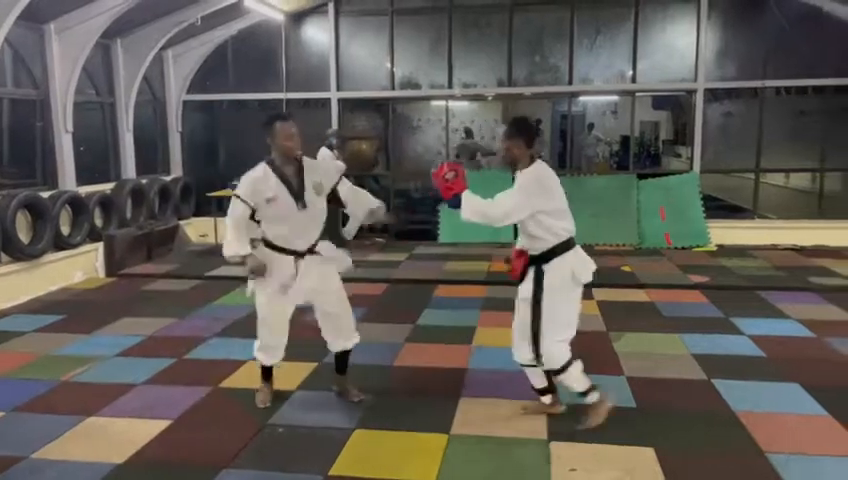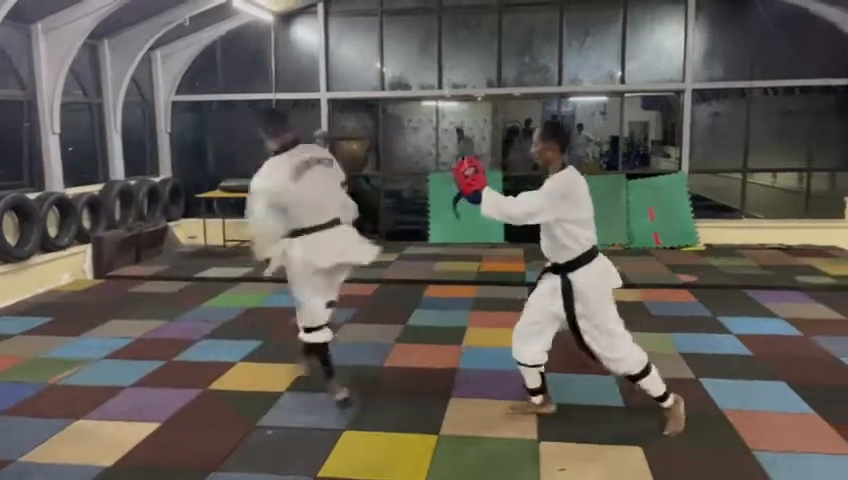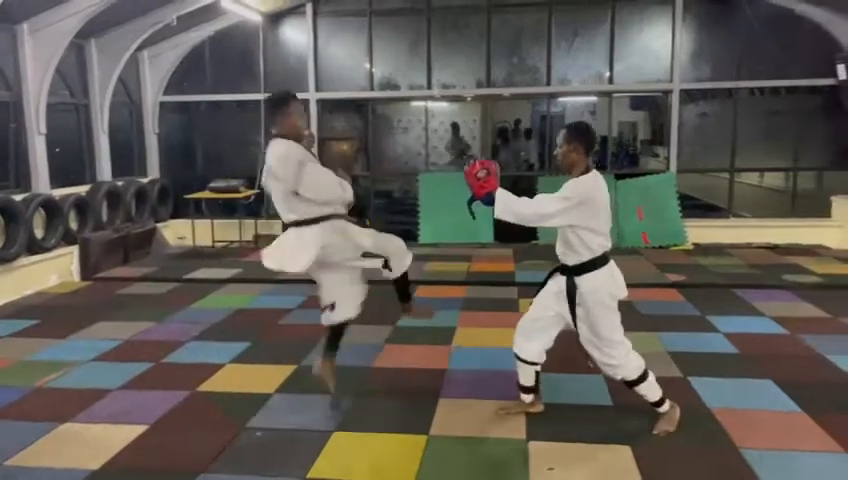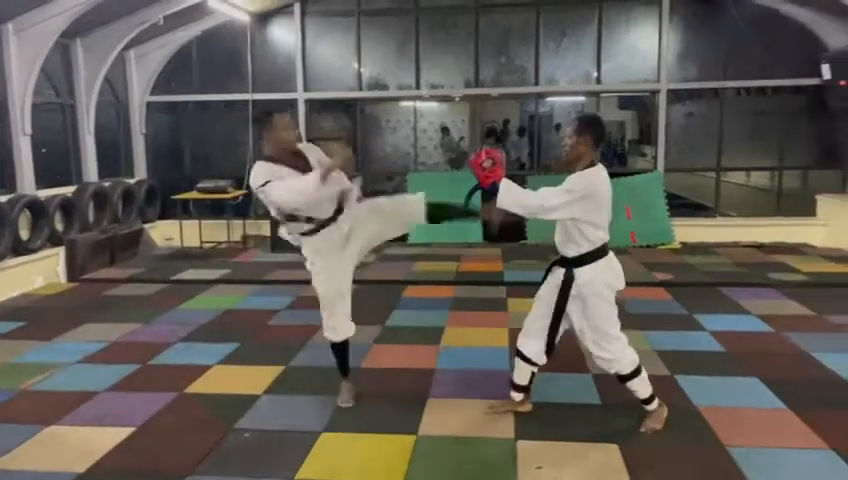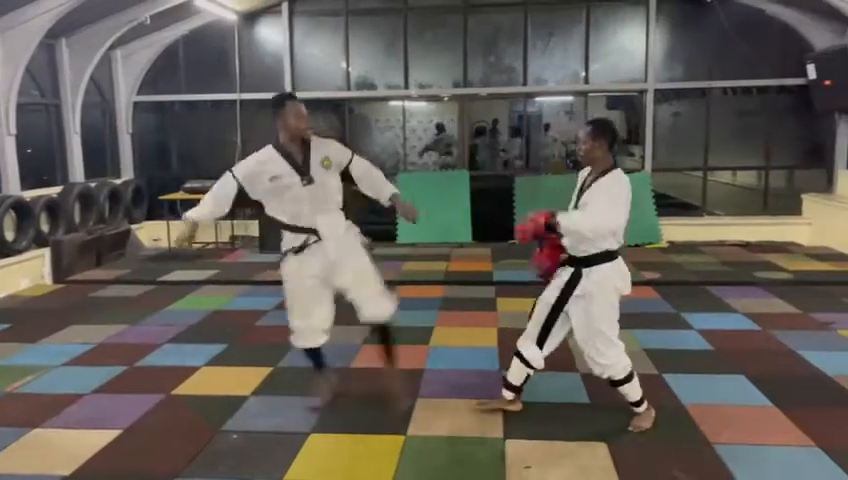
dt=0.2s
person 1, frame 1
left shoulder: (535, 179)
right shoulder: (528, 174)
left elbow: (496, 212)
left wrist: (458, 197)
right wrist: (522, 251)
left hip: (560, 267)
right hip: (541, 265)
left knee: (549, 345)
right knee: (525, 340)
left ankle: (596, 400)
right ankle: (550, 399)
person 1, frame 2
left shoulder: (563, 184)
right shoulder: (561, 179)
left elbow: (520, 209)
left wrist: (478, 192)
left hip: (583, 278)
right hip: (560, 276)
left knee: (615, 346)
right knee: (527, 336)
left ankle: (671, 402)
right ankle: (539, 400)
person 1, frame 3
left shoulder: (584, 189)
right shoulder: (583, 183)
left elbow: (534, 211)
left wrist: (491, 194)
left hip: (592, 283)
right hip: (570, 278)
left knee: (613, 352)
right knee: (530, 333)
left ankle: (666, 407)
right ankle: (530, 399)
person 1, frame 4
left shoulder: (588, 181)
right shoulder: (586, 174)
left elbow: (538, 203)
left wrist: (495, 184)
left hip: (590, 274)
right hip: (568, 269)
left knee: (609, 345)
right knee: (534, 331)
left ankle: (654, 406)
right ankle: (519, 398)
person 1, frame 5
left shoulder: (616, 183)
right shoulder: (588, 175)
left elbow: (594, 222)
left wrist: (552, 221)
right wrist: (551, 230)
left hip: (599, 275)
right hip: (573, 270)
left knee: (603, 350)
right knee: (535, 333)
left ankle: (643, 408)
right ankle: (510, 396)
person 2, frame 1
left shoulder: (319, 168)
right shoulder: (255, 180)
left elbow: (348, 192)
right elbow: (234, 224)
right wrist: (247, 258)
left hip: (311, 260)
right hip: (275, 264)
left knee: (340, 323)
right knee: (271, 334)
left ankle: (342, 379)
right ankle: (266, 383)
person 2, frame 2
left shoulder: (267, 175)
right shoulder: (321, 155)
left elbow: (261, 222)
right elbow: (346, 205)
left wrist: (269, 248)
left hip: (305, 248)
right hip: (337, 238)
left knee: (312, 315)
right knee: (320, 299)
left ankle: (331, 382)
person 2, frame 3
left shoulder: (283, 153)
right shoulder: (289, 153)
right elbow: (333, 191)
right wrist: (344, 188)
left hip: (329, 230)
right hip: (320, 237)
left knee: (343, 298)
right knee: (395, 250)
left ankle: (328, 359)
person 2, frame 4
left shoulder: (307, 151)
right shoulder: (263, 175)
right elbow: (295, 196)
left wrist: (350, 194)
right wrist: (330, 166)
left hip: (348, 220)
right hip: (321, 244)
left knee: (409, 207)
right knee: (336, 314)
right ankle: (346, 380)
person 2, frame 5
left shoulder: (327, 148)
right shoulder: (261, 162)
left elbow: (364, 172)
right elbow: (225, 189)
left wrist: (396, 199)
right wrist: (193, 220)
left hip: (336, 237)
right hip: (300, 247)
left knee: (372, 298)
right knee: (307, 319)
left ankle: (389, 357)
right ankle: (322, 375)
